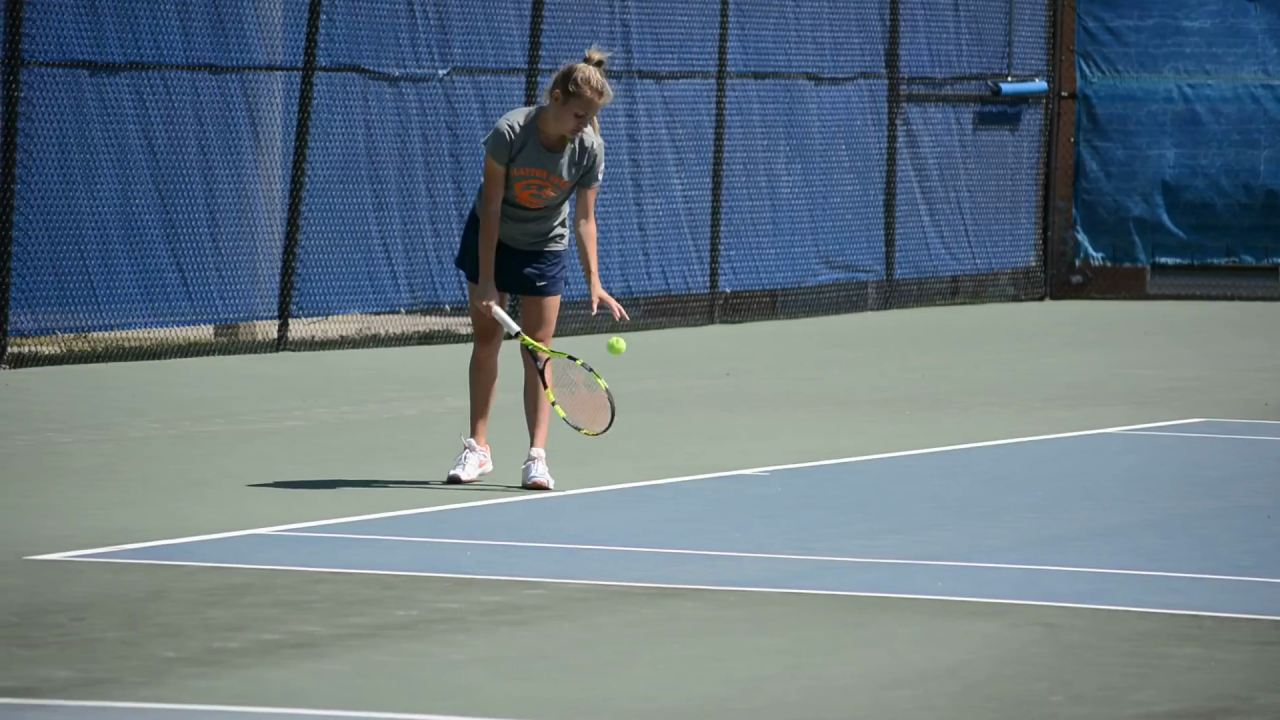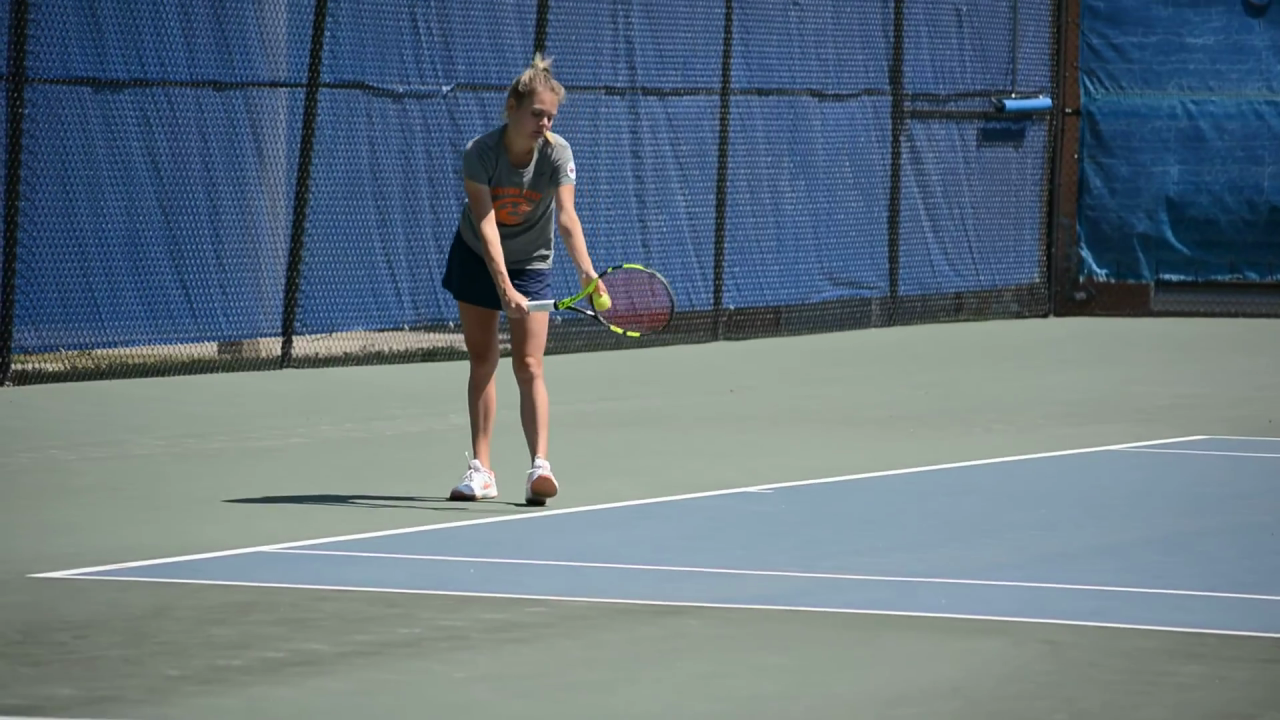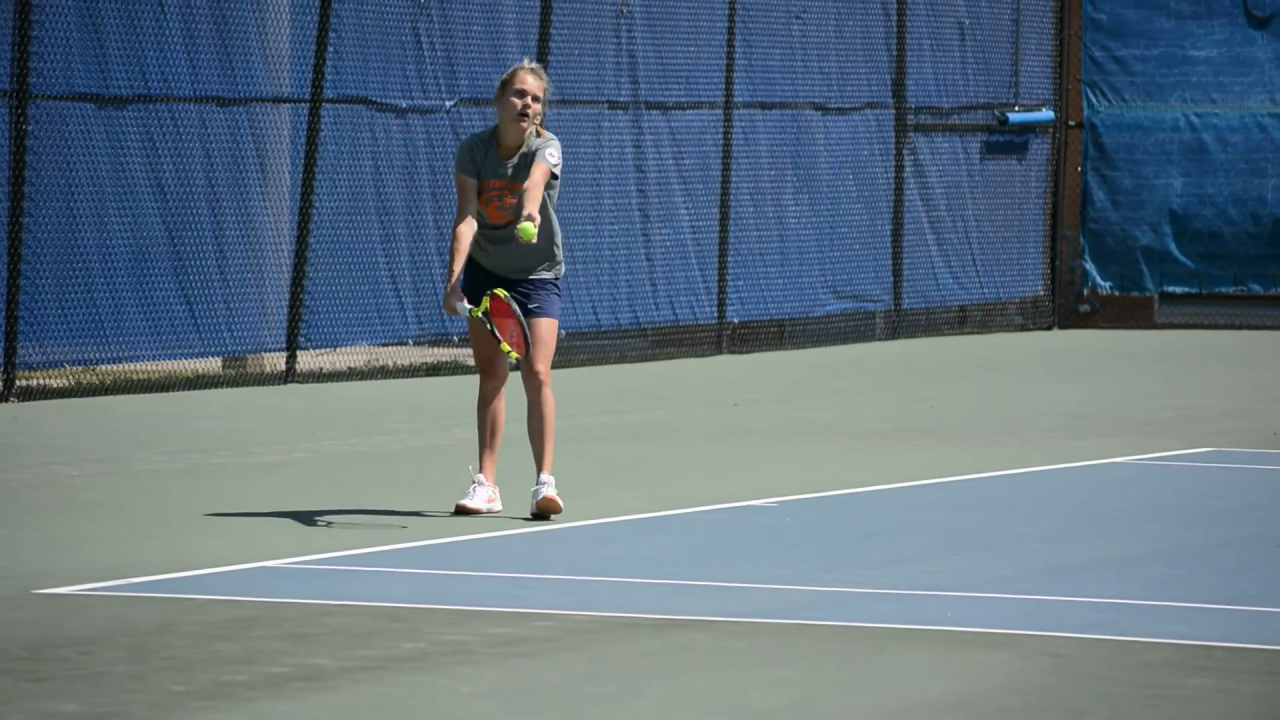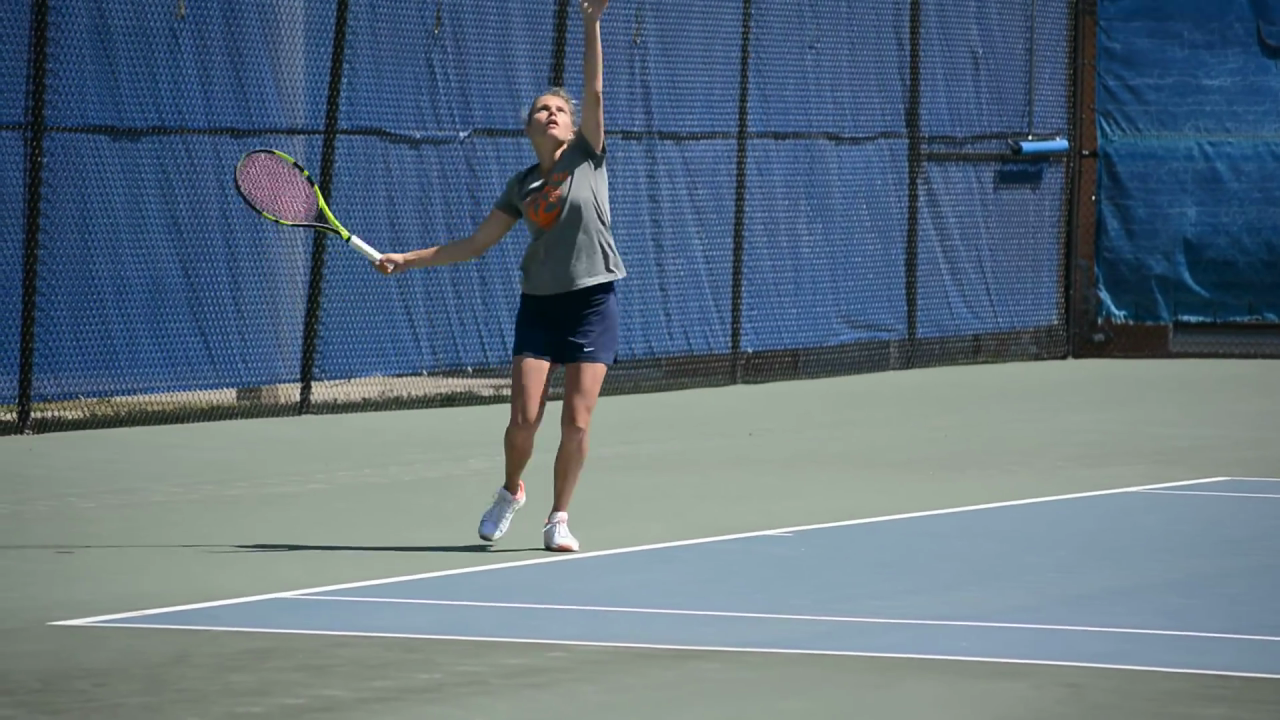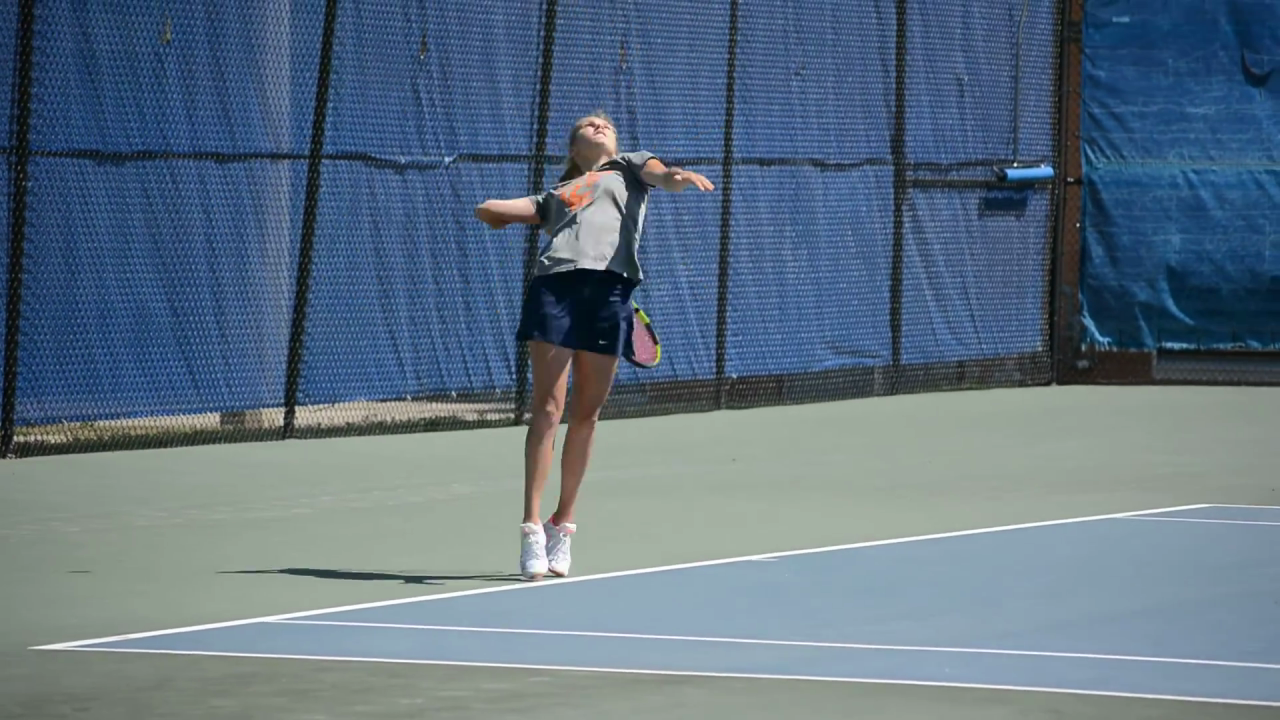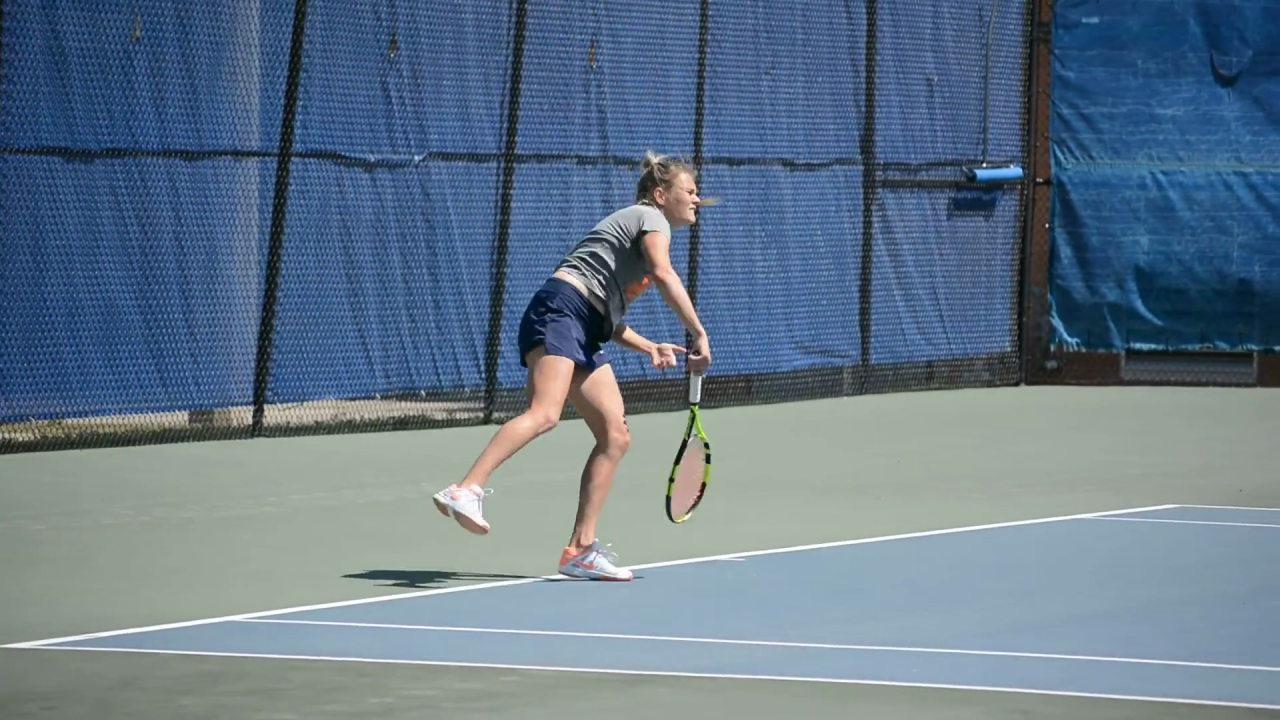
dt=0.4s
person 1, frame 1
left shoulder: (590, 148)
right shoulder: (509, 131)
left elbow: (585, 219)
right elbow: (490, 206)
left wrist: (594, 282)
right wrist: (486, 278)
left hip: (544, 250)
right hip: (492, 240)
left knee: (538, 350)
right knee: (486, 342)
left ankle: (536, 456)
right ankle: (476, 447)
person 1, frame 2
left shoulder: (557, 152)
right shoulder: (479, 152)
left elbow: (566, 216)
right elbow: (485, 225)
left wrist: (586, 270)
right wrist: (504, 286)
left hip: (531, 265)
right hip: (477, 258)
left knee: (529, 366)
right knee: (482, 361)
left ankle: (539, 465)
right ankle: (480, 469)
person 1, frame 3
left shoulder: (546, 146)
right shoulder: (472, 150)
left elbow: (534, 184)
right elbow: (466, 220)
left wrist: (529, 208)
right wrist: (453, 280)
left hip: (539, 275)
right hip: (485, 271)
left knee: (537, 373)
right knee: (491, 376)
left ankle: (545, 482)
right ankle: (486, 483)
person 1, frame 4
left shoulder: (588, 157)
right shoulder: (521, 186)
left elbow: (594, 91)
right elbow: (475, 245)
right wrist: (407, 259)
left hip: (592, 303)
right hip: (541, 305)
left knee: (578, 420)
right knee: (525, 418)
left ankle: (558, 519)
right ankle: (511, 491)
person 1, frame 5
left shoulder: (627, 166)
right shoulder: (555, 193)
left elbow: (657, 172)
right elbow: (487, 210)
left wrist: (680, 175)
right wrist: (511, 213)
left hip: (607, 291)
right hip: (554, 284)
left knee: (584, 418)
right knee: (547, 412)
left ankle: (560, 525)
right ankle: (531, 530)
person 1, frame 6
left shoulder: (633, 258)
right shoulder: (652, 221)
left elbow: (608, 320)
right elbow: (668, 278)
left wrist: (651, 347)
right wrist: (699, 334)
left hip: (584, 327)
right hip: (560, 313)
left knee: (616, 437)
right knee: (543, 415)
left ankle: (581, 548)
right ankle: (464, 491)
